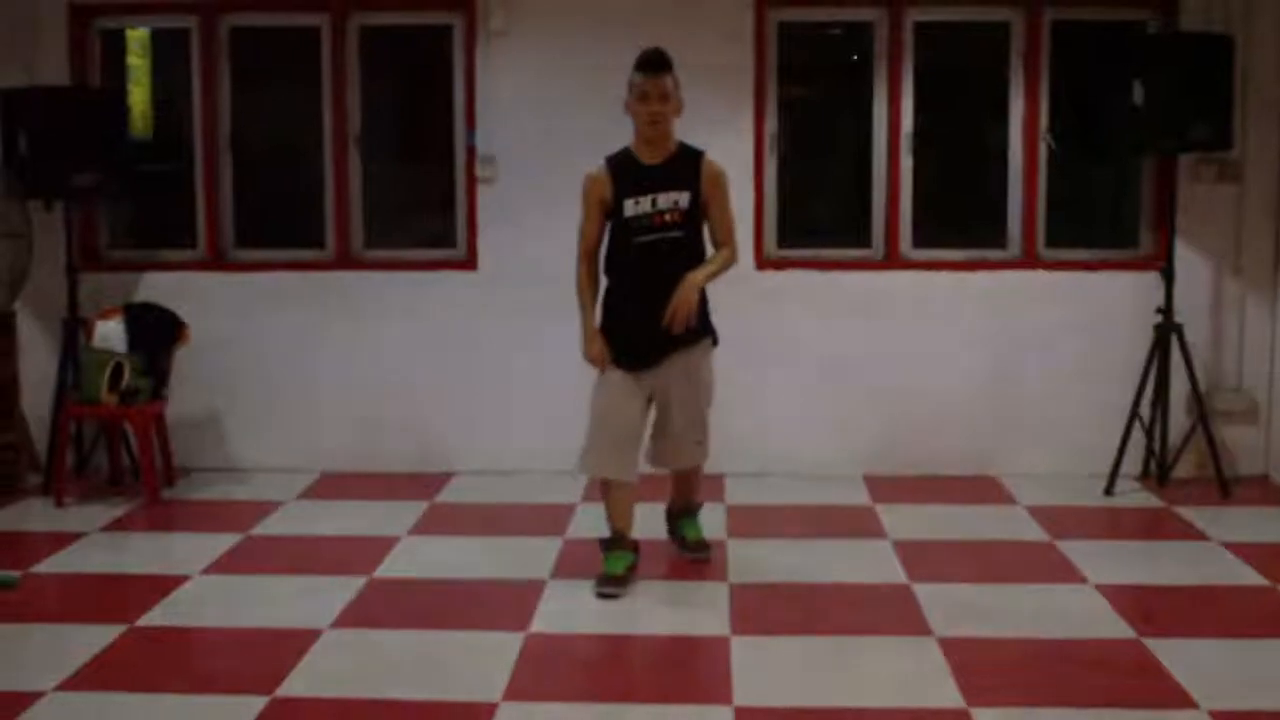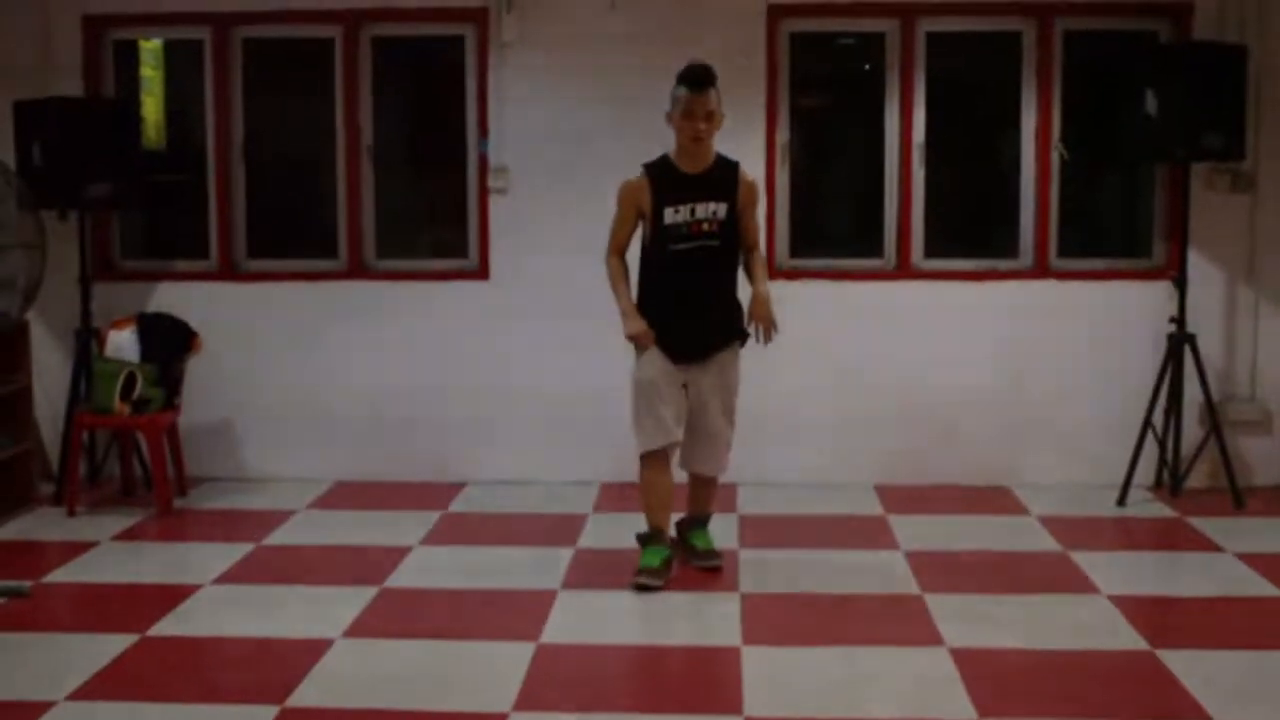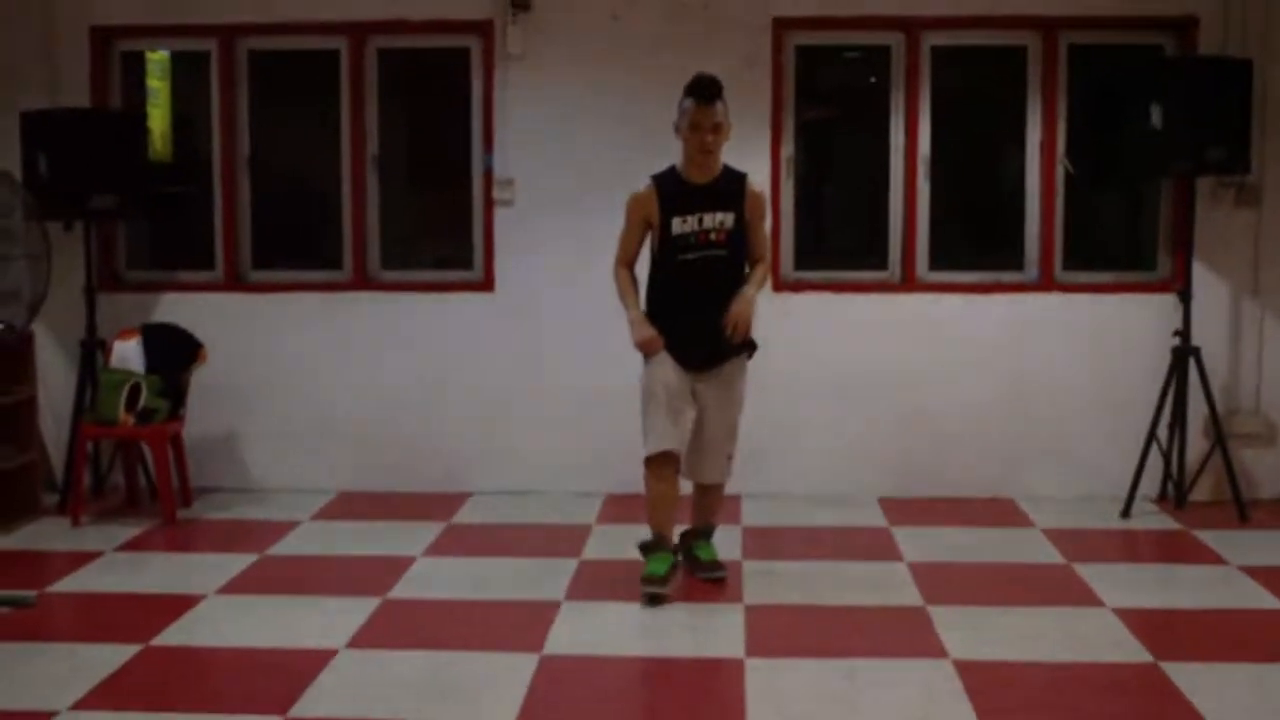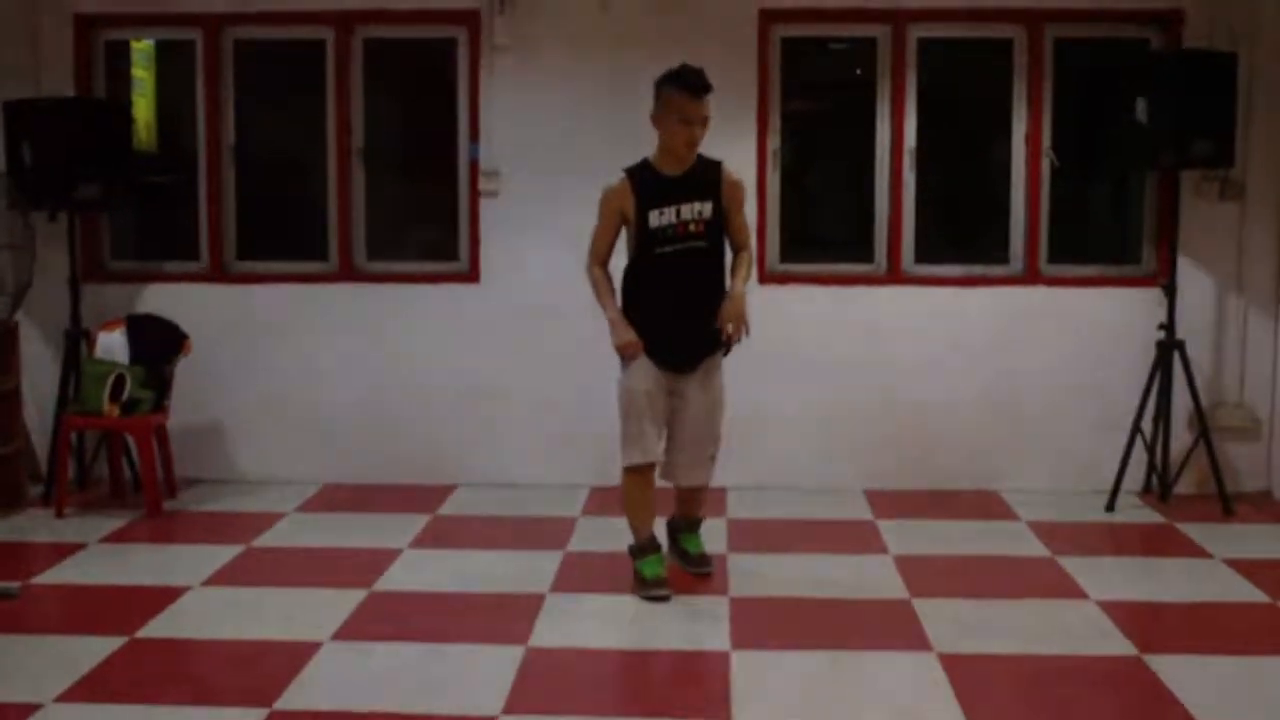
dt=0.4s
person 1, frame 1
left shoulder: (705, 172)
right shoulder: (604, 179)
left elbow: (727, 249)
right elbow: (587, 259)
left wrist: (695, 279)
right wrist: (589, 327)
left hip: (686, 333)
right hip: (624, 336)
left knee: (687, 441)
right knee: (613, 449)
left ankle: (684, 517)
right ankle: (621, 549)
person 1, frame 2
left shoulder: (739, 184)
right shoulder: (641, 185)
left elbow: (750, 249)
right elbow: (615, 253)
left wrist: (760, 289)
right wrist: (628, 312)
left hip: (718, 335)
right hip: (659, 336)
left knee: (711, 442)
right knee: (656, 442)
left ankle: (695, 530)
right ankle: (657, 542)
person 1, frame 3
left shoulder: (747, 195)
right shoulder: (649, 196)
left elbow: (760, 260)
right elbow: (624, 264)
left wrist: (749, 294)
right wrist: (636, 318)
left hip: (724, 346)
right hip: (668, 344)
left knee: (714, 452)
right knee: (662, 449)
left ankle: (700, 539)
right ankle: (660, 549)
person 1, frame 4
left shoulder: (725, 184)
right shoulder: (625, 190)
left elbow: (743, 250)
right elbow: (597, 262)
left wrist: (738, 292)
right wrist: (615, 321)
left hip: (703, 344)
right hip: (645, 344)
left knee: (698, 457)
right knee: (641, 454)
left ankle: (685, 529)
right ankle: (646, 552)
